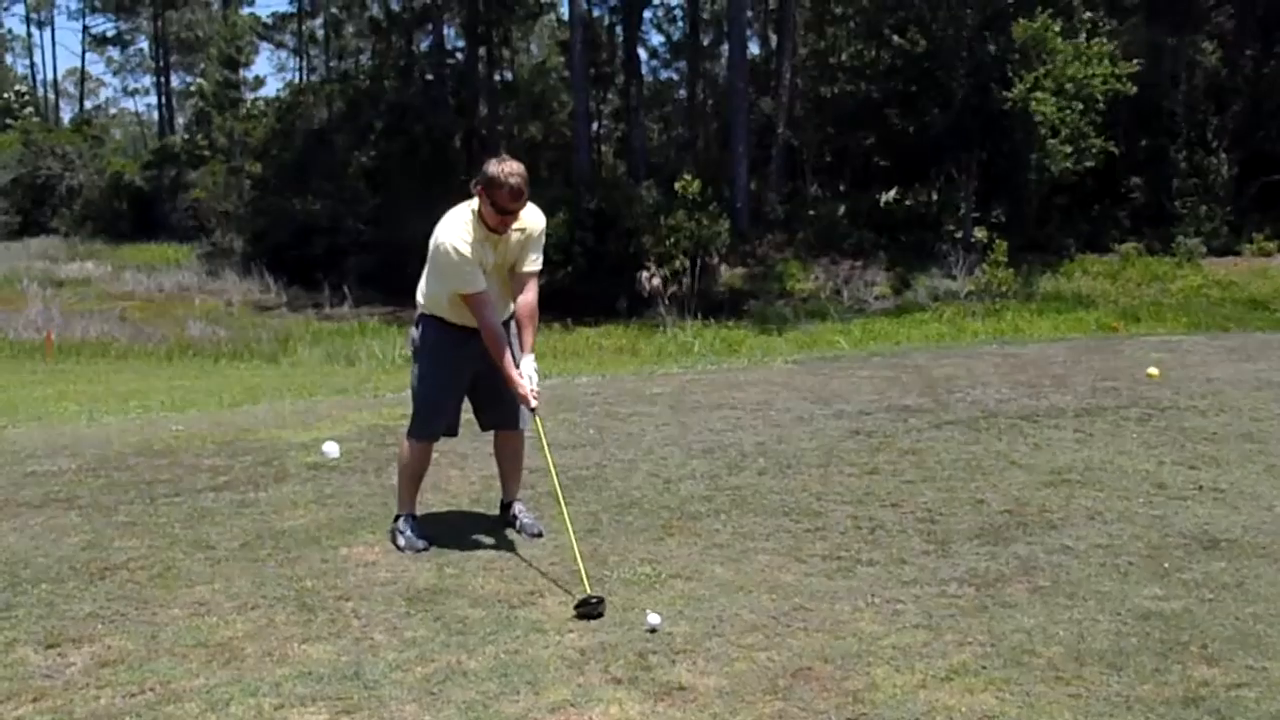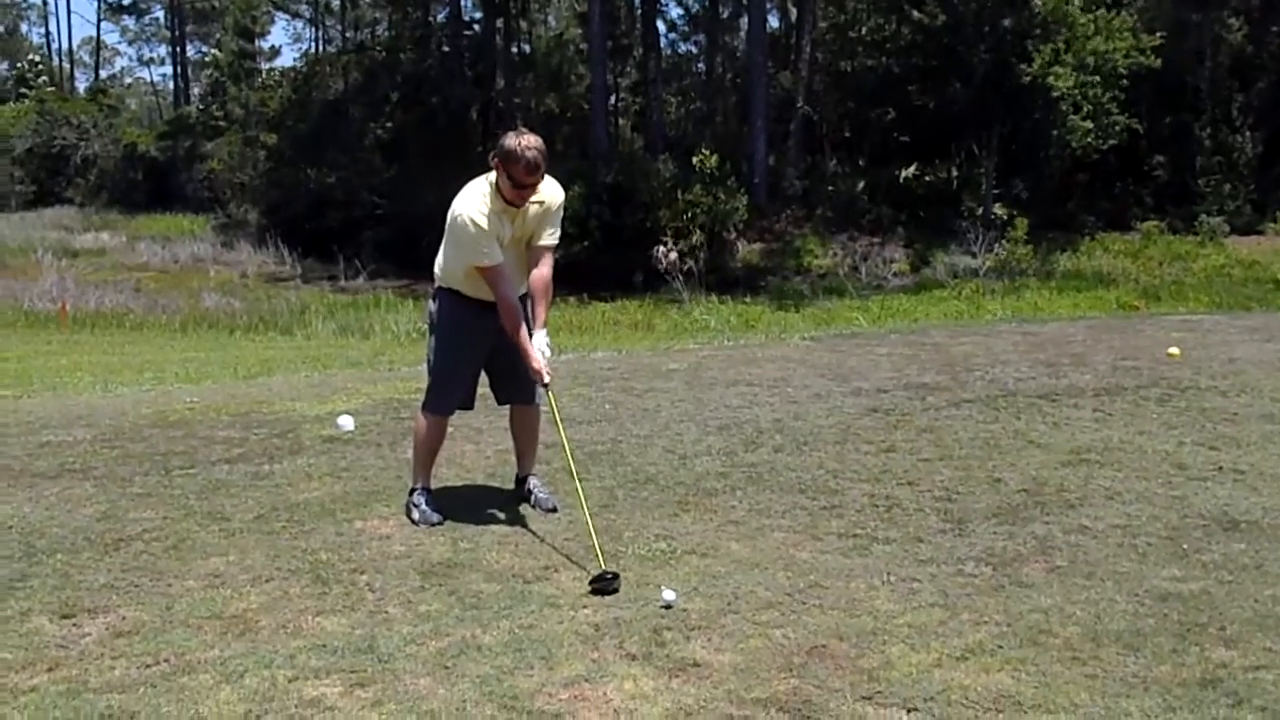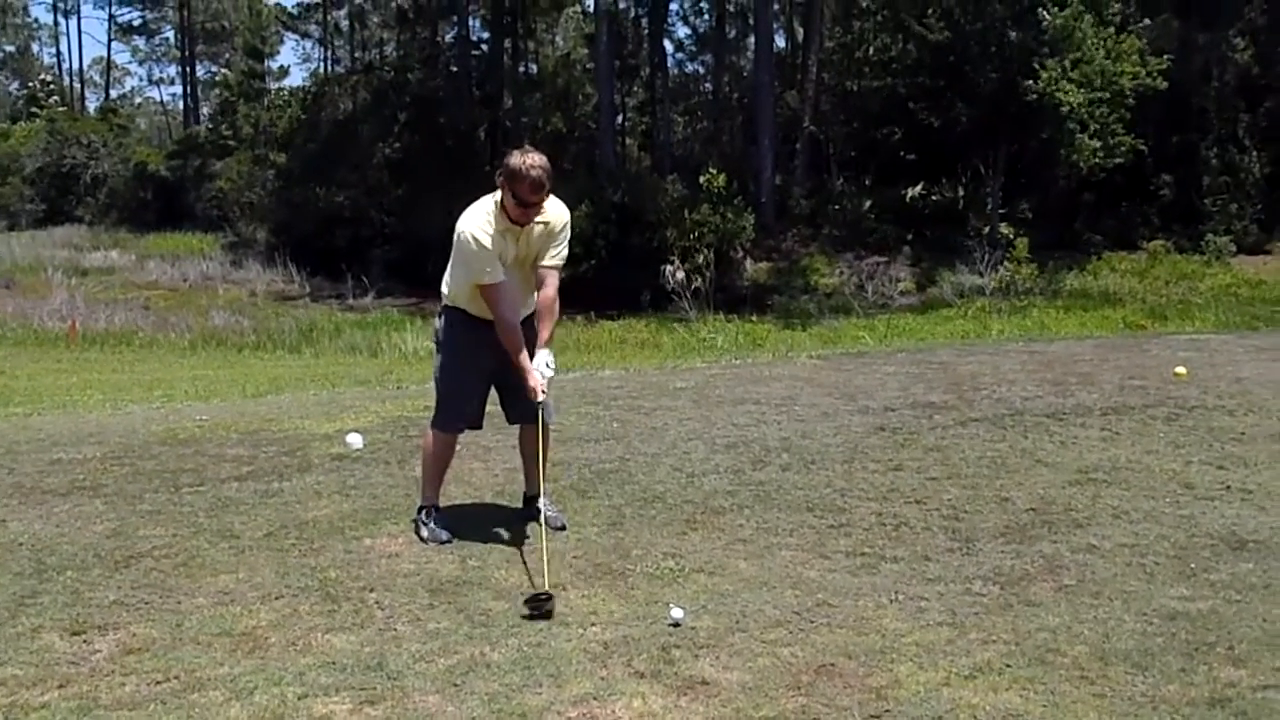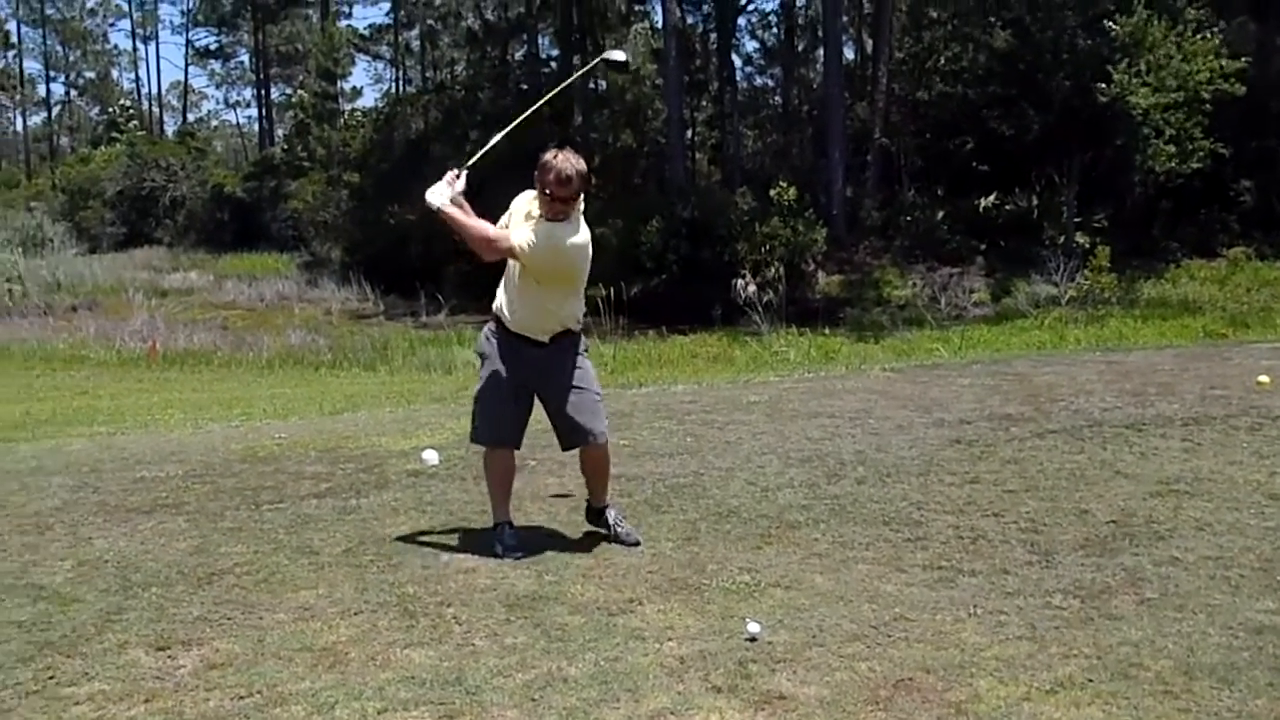
dt=0.7s
person 1, frame 1
left shoulder: (532, 221)
right shoulder: (453, 237)
left elbow: (526, 290)
right elbow: (485, 316)
left wrist: (527, 356)
right wrist: (513, 378)
left hip: (498, 326)
right hip: (444, 329)
left knee: (511, 419)
right knee: (425, 426)
left ankle: (512, 503)
right ankle: (405, 516)
person 1, frame 2
left shoulder: (551, 195)
right shoulder: (471, 210)
left elbow: (541, 265)
right elbow: (500, 288)
left wrist: (540, 332)
right wrist: (526, 352)
left hip: (514, 301)
right hip: (461, 303)
left knee: (527, 393)
right knee: (440, 401)
left ankle: (526, 478)
right ankle: (419, 490)
person 1, frame 3
left shoulder: (557, 217)
right shoulder: (476, 226)
left elbow: (548, 290)
right elbow: (498, 307)
left wrist: (543, 351)
right wrist: (521, 371)
left hip: (525, 321)
right hip: (467, 322)
left knee: (536, 413)
right knee: (448, 419)
left ankle: (534, 497)
right ankle: (429, 508)
person 1, frame 4
left shoulder: (572, 240)
right shoulder: (524, 202)
left elbow: (494, 245)
right elbow: (491, 248)
left wrist: (443, 207)
right wrist: (456, 201)
left hip: (559, 346)
right hip: (505, 338)
left knee: (593, 435)
right knee: (497, 437)
left ankle: (601, 508)
right ankle: (503, 524)
